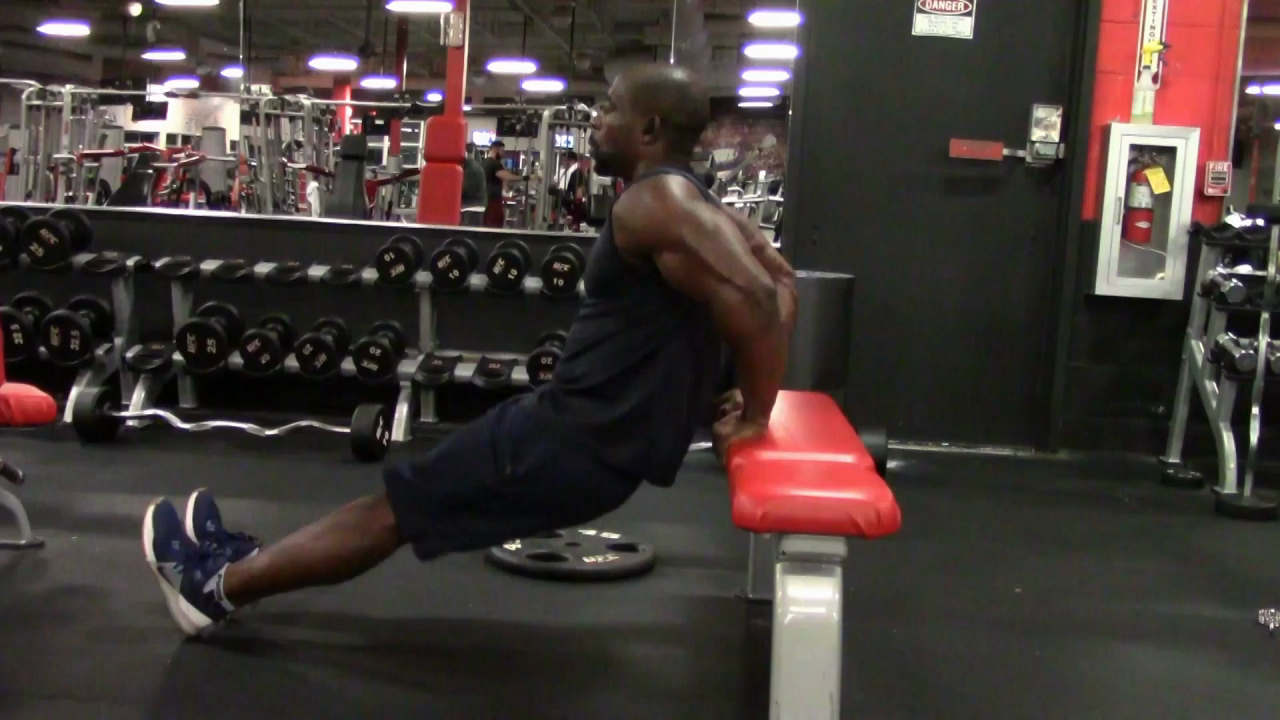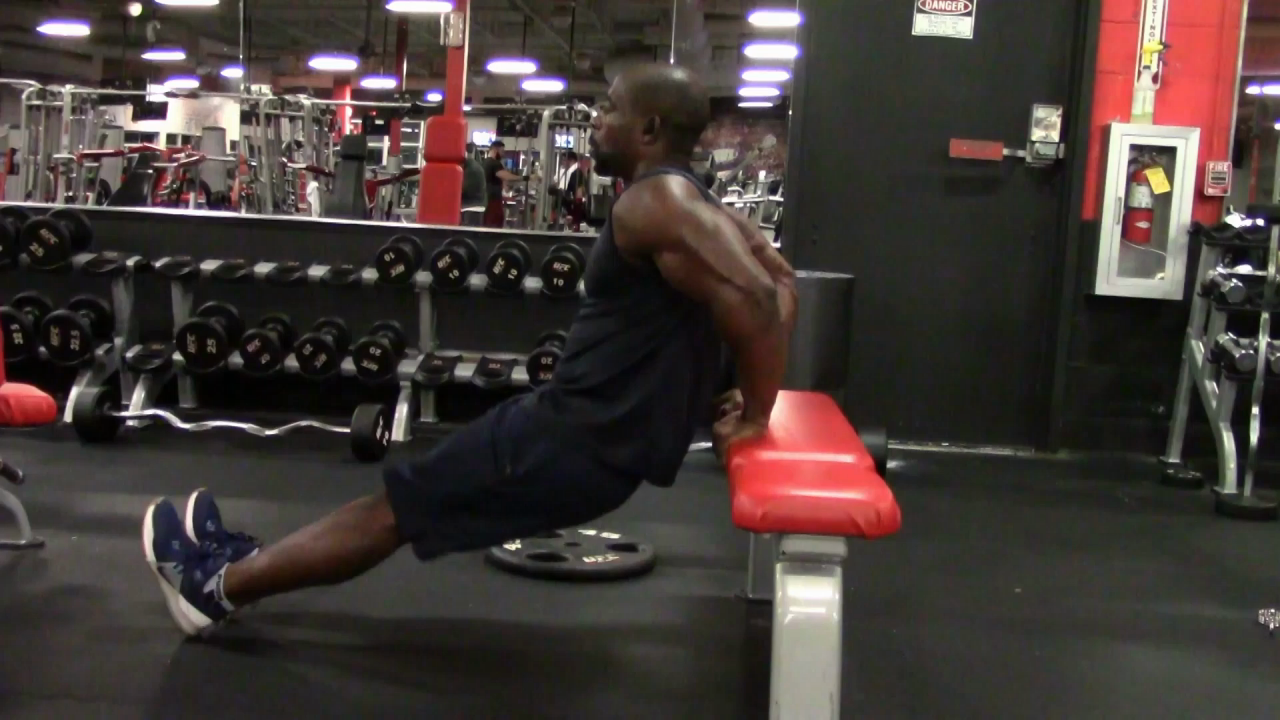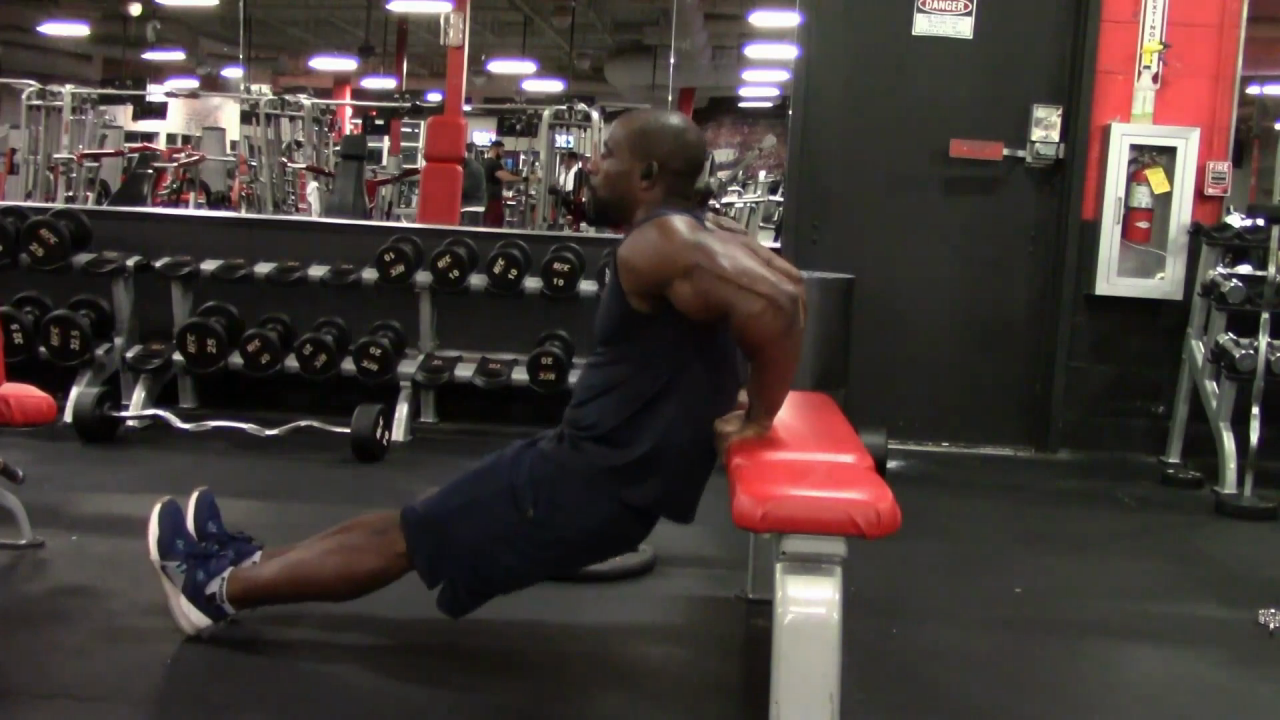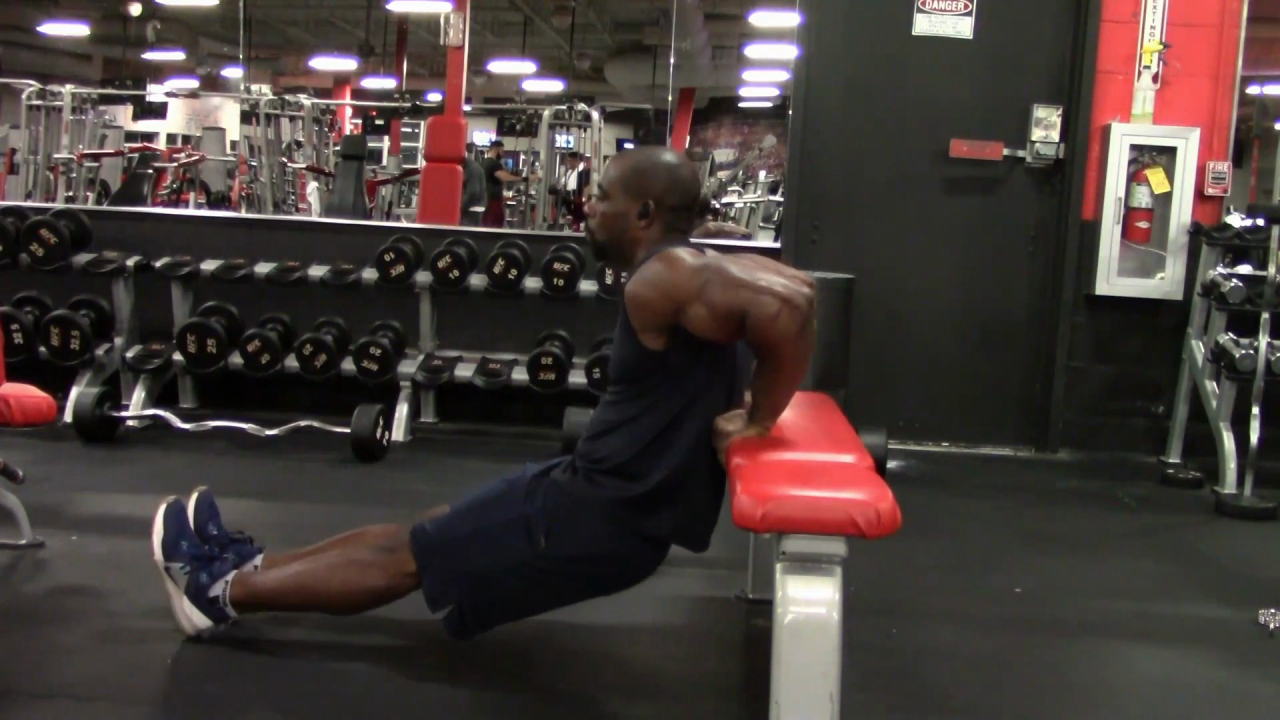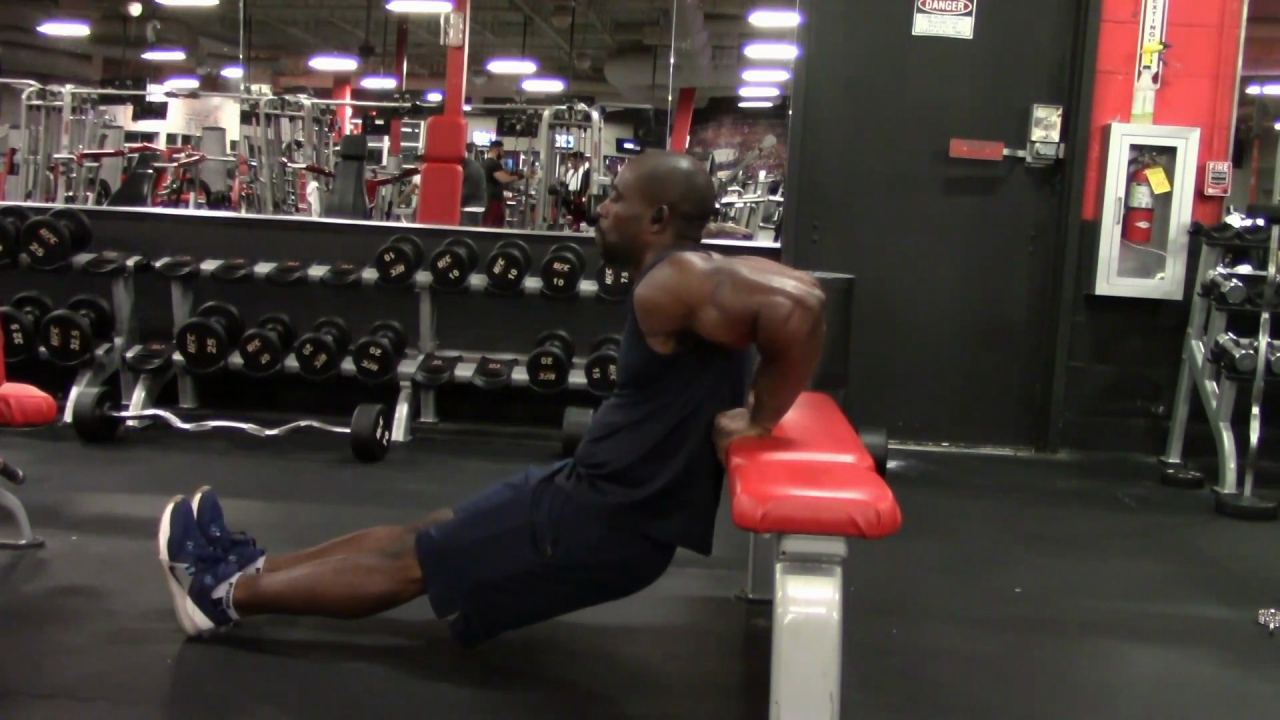
dt=0.4s
person 1, frame 1
left shoulder: (654, 203)
right shoulder: (689, 202)
left elbow: (752, 298)
right elbow: (780, 281)
left wrist: (756, 416)
right wrist: (751, 393)
left hip: (580, 441)
right hip: (593, 427)
left knee: (398, 506)
right knee: (408, 493)
left ankle: (217, 586)
right ankle: (244, 562)
person 1, frame 2
left shoulder: (654, 202)
right shoulder: (688, 202)
left elbow: (751, 300)
right elbow: (780, 281)
left wrist: (757, 416)
right wrist: (750, 392)
left hip: (581, 440)
right hip: (591, 424)
left knee: (399, 507)
right knee: (410, 492)
left ankle: (216, 587)
right ankle: (248, 562)
person 1, frame 3
left shoulder: (657, 244)
right shoulder: (692, 237)
left elbow: (774, 307)
right elbow: (792, 287)
left wrist: (760, 419)
right wrist: (752, 397)
left hip: (598, 483)
right hip: (601, 461)
left knee: (406, 539)
right knee: (422, 519)
left ankle: (218, 589)
right ankle: (251, 563)
person 1, frame 4
left shoulder: (663, 279)
right shoulder: (698, 270)
left elbow: (789, 310)
right elbow: (799, 288)
left wrist: (758, 421)
right wrist: (756, 401)
left hip: (609, 516)
right hip: (606, 487)
left knee: (410, 559)
right knee: (431, 529)
left ankle: (222, 592)
right ankle: (252, 566)
person 1, frame 5
left shoulder: (671, 285)
right shoulder: (702, 276)
left elbow: (800, 311)
right elbow: (801, 291)
left wrist: (758, 421)
right wrist: (755, 404)
left hip: (612, 522)
right hip: (602, 488)
left knee: (413, 563)
right knee: (433, 531)
left ankle: (225, 593)
right ankle: (250, 567)
